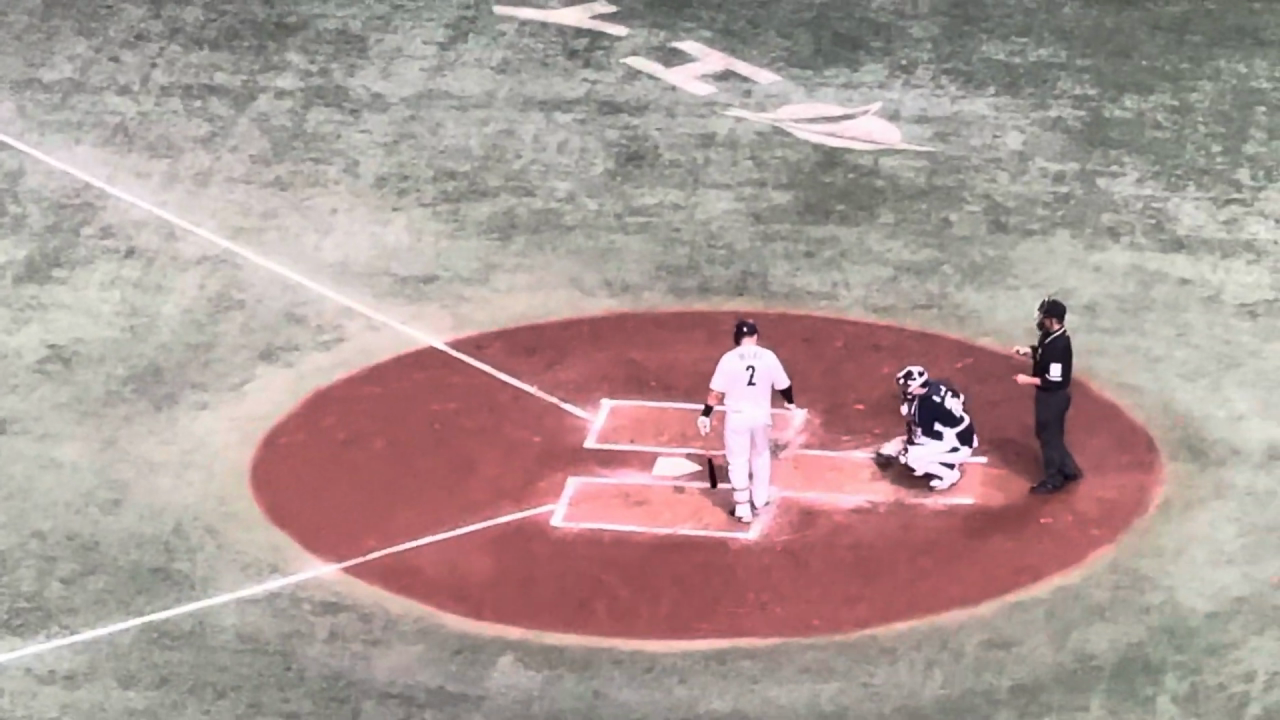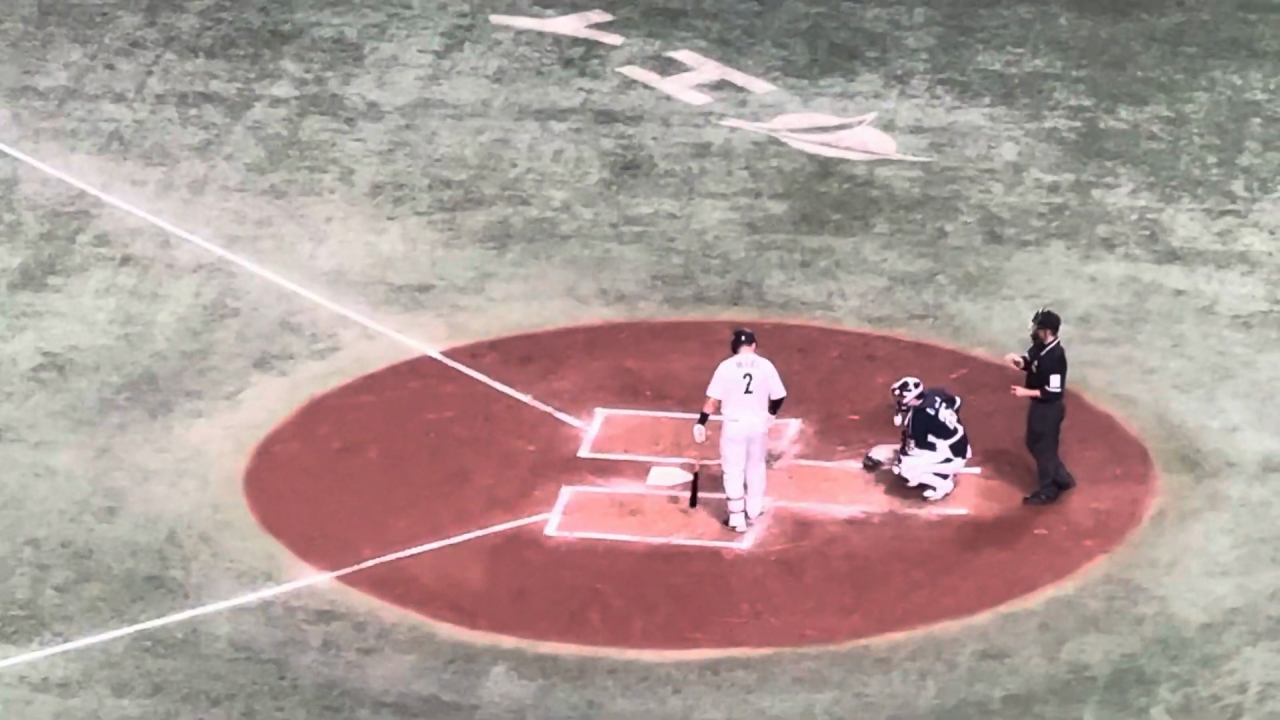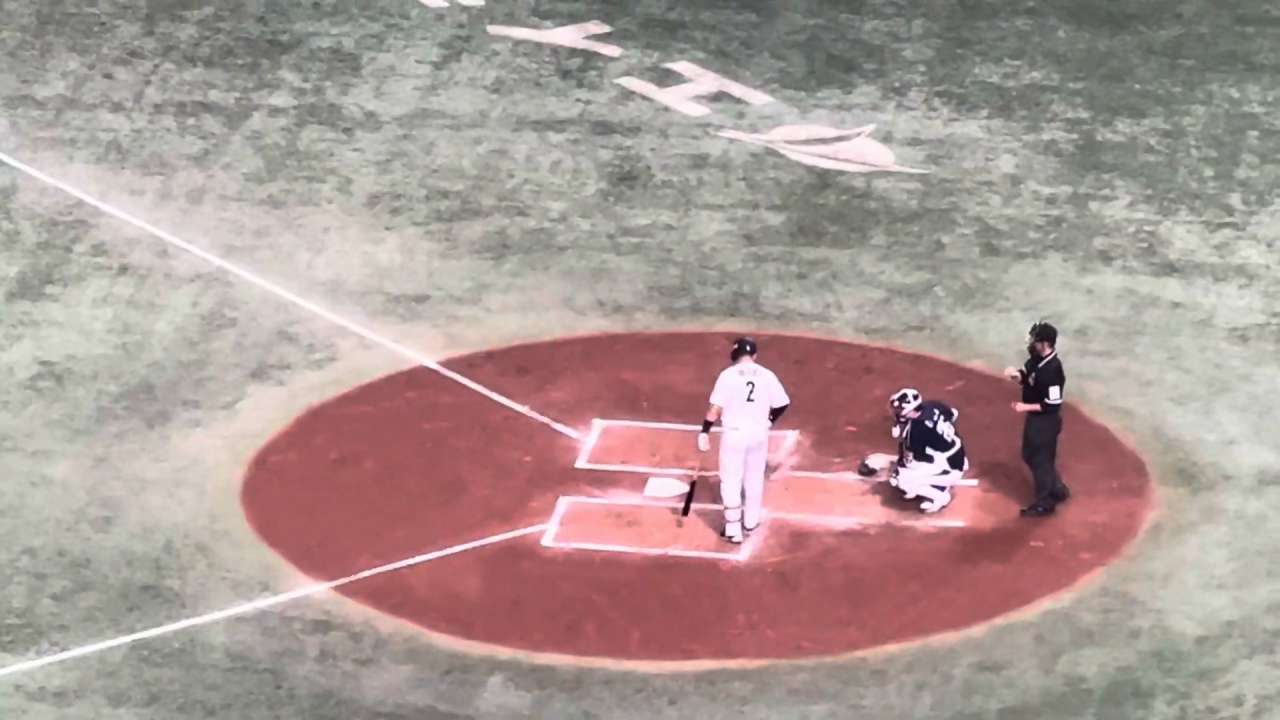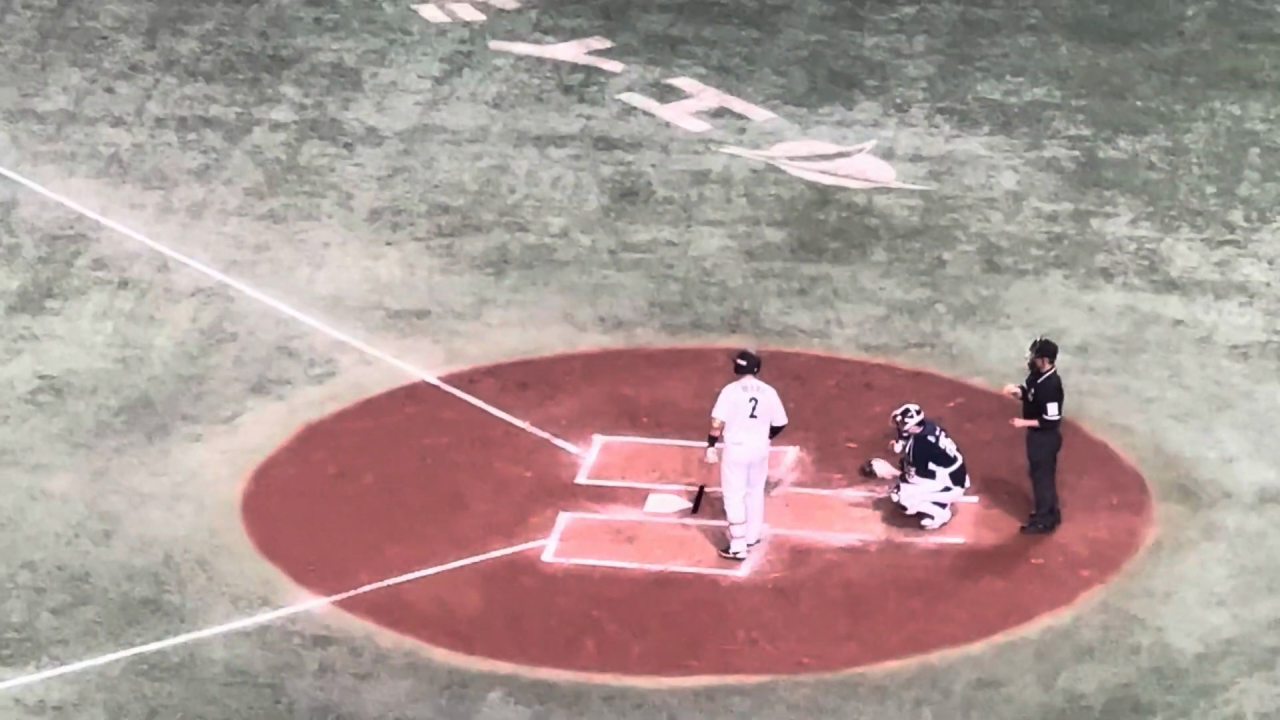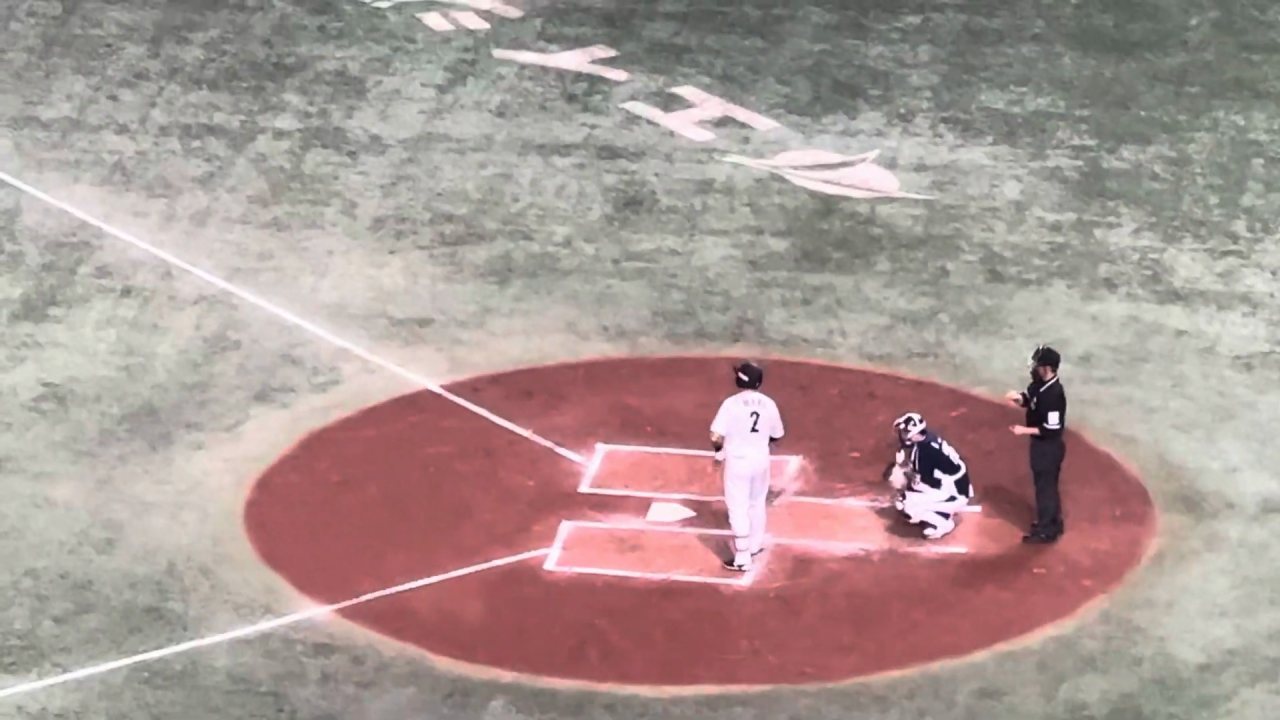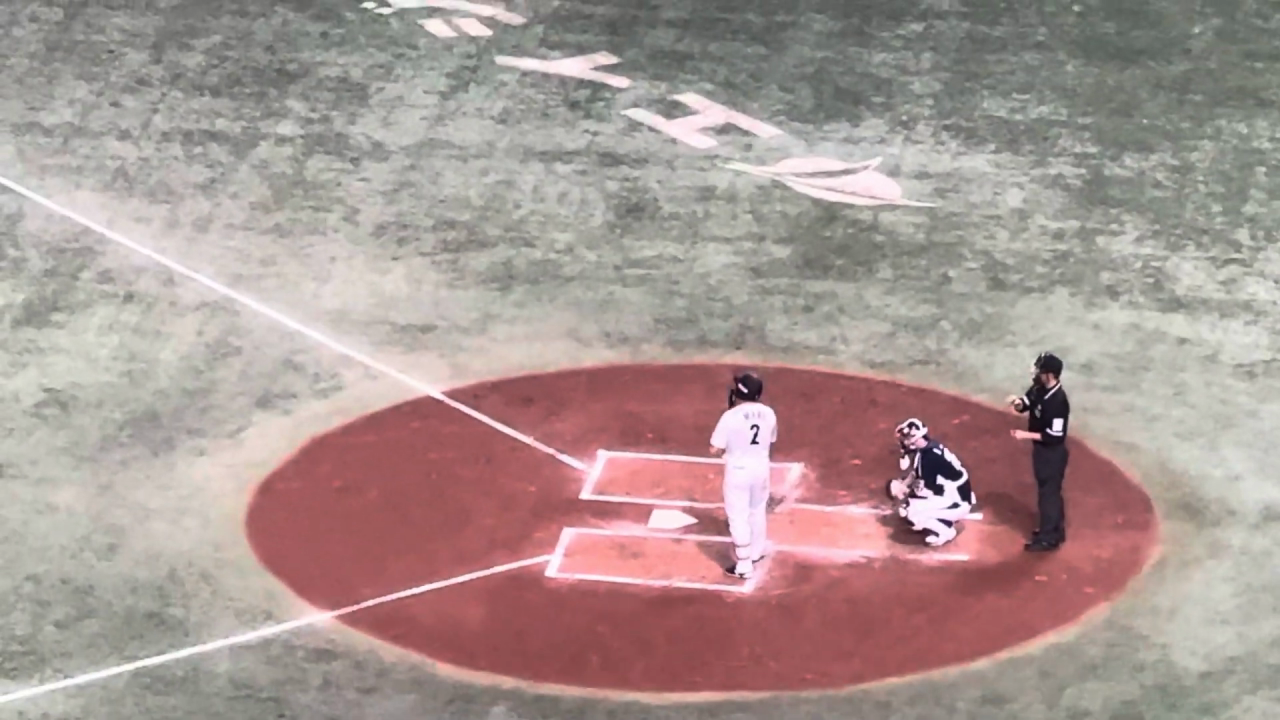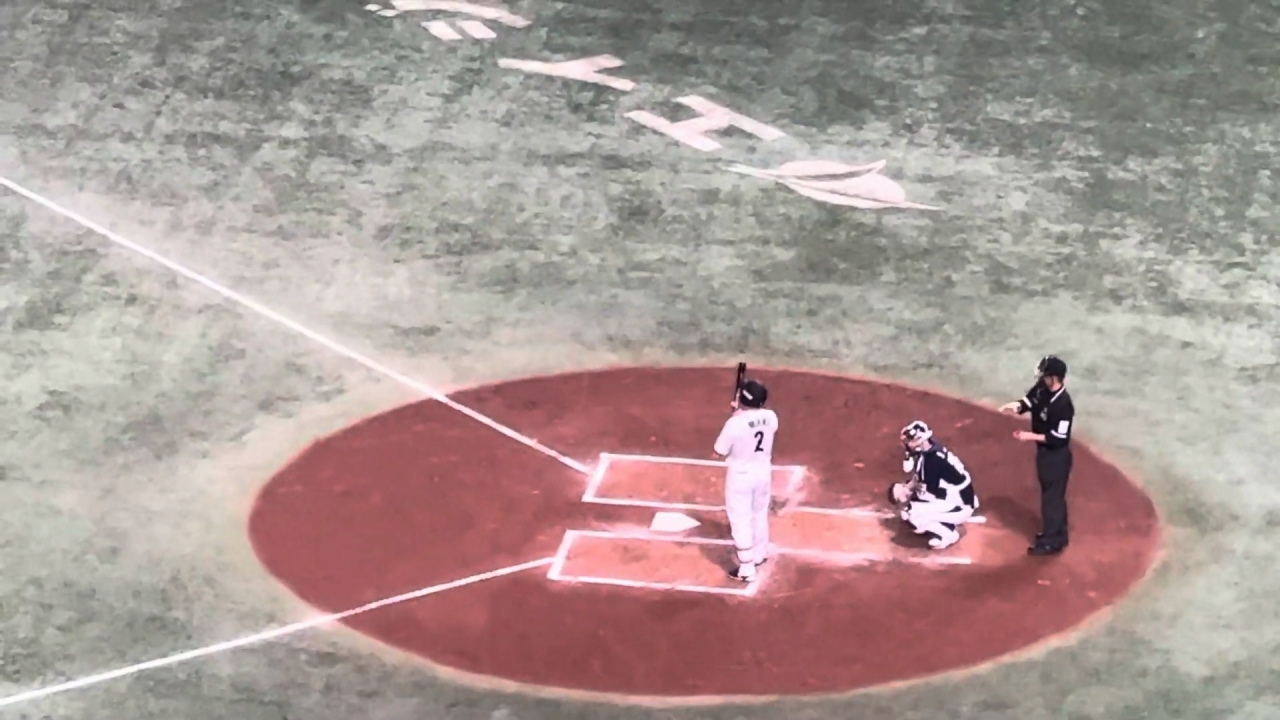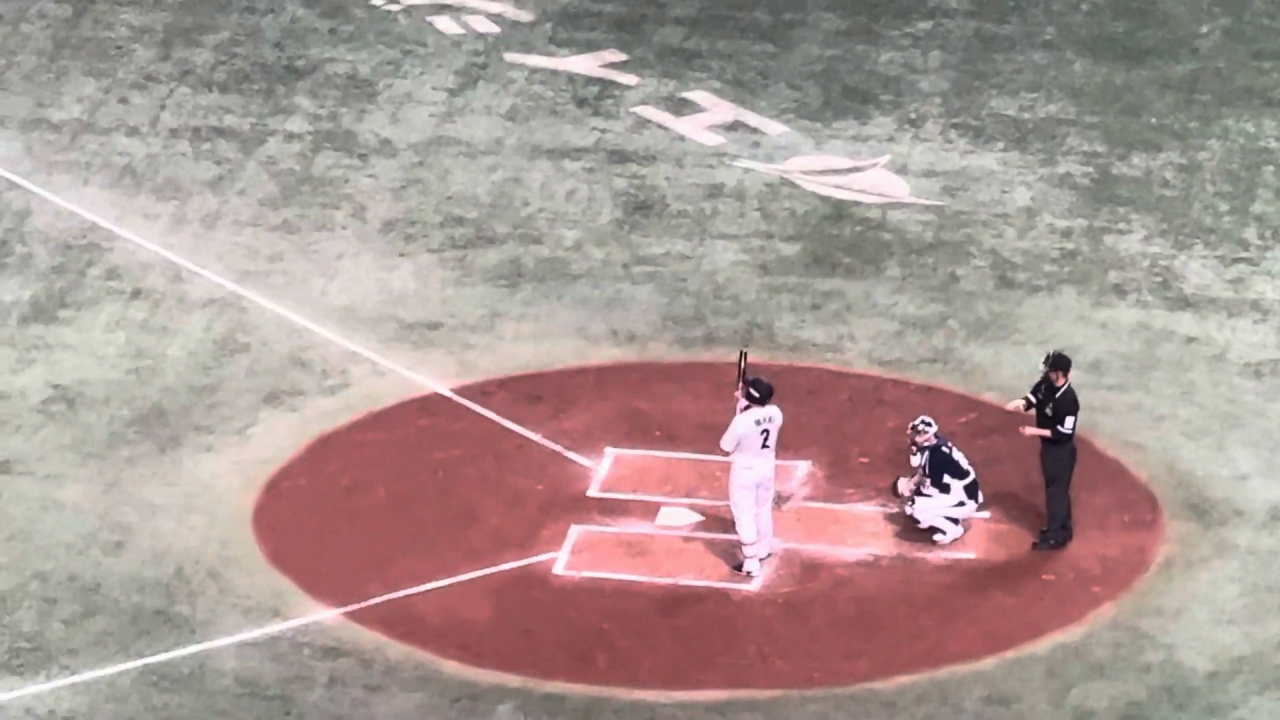
dt=0.2s
person 1, frame 1
left shoulder: (729, 358)
right shoulder: (769, 356)
left elbow: (716, 392)
right elbow: (783, 385)
left wrist: (705, 415)
right wrist: (790, 403)
left hip: (737, 417)
right hip: (762, 415)
left knee: (738, 462)
right knee: (761, 456)
left ankle: (743, 510)
right ankle: (759, 500)
person 1, frame 2
left shoulder: (726, 366)
right shoulder: (766, 366)
left elbow: (713, 400)
right elbow: (779, 396)
left wrist: (701, 423)
right wrist: (771, 414)
left hip: (733, 425)
right hip: (758, 424)
left knee: (733, 472)
right knee: (756, 466)
left ankle: (737, 519)
right ankle: (753, 510)
person 1, frame 3
left shoulder: (728, 375)
right shoulder: (767, 375)
left elbow: (715, 408)
right elbow: (782, 403)
left wrist: (704, 432)
right wrist: (769, 420)
left hip: (734, 434)
right hip: (758, 433)
left knee: (731, 481)
right knee: (755, 478)
left ankle: (733, 530)
right ankle: (751, 522)
person 1, frame 4
left shoulder: (731, 390)
right shoulder: (769, 391)
left elbow: (717, 423)
right elbow: (781, 423)
left wrist: (711, 446)
left hip: (736, 449)
right hip: (759, 449)
left knee: (734, 497)
right knee: (755, 493)
left ankle: (737, 546)
right ankle: (751, 537)
person 1, frame 5
left shoulder: (731, 404)
right shoulder: (769, 404)
left elbow: (716, 436)
right elbow: (777, 436)
left wrist: (719, 450)
left hip: (738, 462)
right hip: (761, 460)
left knee: (738, 510)
right knee: (757, 504)
left ankle: (742, 559)
right ankle: (754, 546)
person 1, frame 6
left shoulder: (731, 416)
right shoulder: (769, 414)
left elbow: (715, 449)
left wrist: (728, 448)
left hip: (737, 472)
right hip: (761, 469)
left knee: (738, 518)
right knee: (757, 512)
left ankle: (744, 566)
right ankle: (755, 553)
person 1, frame 7
left shoulder: (735, 423)
right shoulder: (771, 418)
left elbow: (719, 453)
right wrist: (742, 413)
left hip: (740, 476)
right hip: (763, 474)
left knee: (740, 522)
right knee: (759, 515)
left ankle: (746, 569)
right ankle: (758, 556)
person 1, frame 8
left shoulder: (741, 420)
right shoulder: (776, 414)
left elbow: (725, 449)
right wrist: (746, 405)
left hip: (744, 472)
right hip: (766, 469)
left knee: (744, 517)
right knee: (763, 511)
left ankle: (751, 564)
right ankle: (763, 550)
person 2, frame 1
left shoulder: (1057, 346)
right shoulder: (1051, 335)
left elbow: (1053, 380)
right elbow: (1041, 352)
left wrist: (1028, 380)
right wrist: (1027, 351)
left hip: (1053, 397)
right hip: (1050, 396)
left knee: (1050, 438)
right knee: (1046, 434)
left ankle: (1053, 480)
right ankle: (1069, 470)
person 2, frame 2
left shoulder: (1054, 357)
right shoulder: (1040, 345)
left elbow: (1053, 392)
right elbow: (1028, 362)
left wrist: (1026, 392)
right wrist: (1018, 360)
left hip: (1048, 409)
right hip: (1040, 406)
left knee: (1045, 449)
right knee: (1034, 443)
left ankle: (1047, 491)
right ankle: (1061, 479)
person 2, frame 3
left shoulder: (1051, 369)
right shoulder: (1037, 358)
left elbow: (1053, 404)
right elbow: (1025, 376)
left wrist: (1025, 407)
right wrist: (1016, 374)
left hip: (1045, 421)
right hip: (1034, 418)
left knee: (1042, 461)
right knee: (1030, 456)
left ankle: (1044, 503)
right ankle: (1056, 490)
person 2, frame 4
left shoulder: (1050, 385)
right shoulder: (1037, 374)
left elbow: (1052, 420)
right elbow: (1027, 394)
left wrist: (1024, 423)
right wrist: (1016, 391)
left hip: (1045, 437)
right hip: (1036, 434)
left knee: (1042, 477)
right knee: (1038, 475)
left ankle: (1044, 520)
right ankle: (1049, 512)
person 2, frame 5
left shoulder: (1052, 394)
right shoulder: (1039, 382)
left elbow: (1052, 429)
right elbow: (1028, 400)
left wrist: (1024, 430)
right wrist: (1018, 397)
left hip: (1049, 446)
right hip: (1040, 443)
left knee: (1045, 487)
right knee: (1044, 485)
left ankle: (1046, 530)
right ankle: (1053, 523)
person 2, frame 6
left shoulder: (1057, 401)
right shoulder: (1039, 388)
left elbow: (1054, 436)
right elbow: (1025, 405)
left wrist: (1026, 435)
right wrist: (1017, 402)
left hip: (1052, 453)
right hip: (1042, 449)
left knee: (1048, 494)
right knee: (1049, 491)
left ankle: (1048, 538)
right ankle: (1055, 530)
person 2, frame 7
left shoulder: (1062, 404)
right shoulder: (1041, 390)
left elbow: (1058, 438)
right elbow: (1026, 403)
left wrist: (1029, 436)
right wrist: (1016, 406)
left hip: (1056, 456)
right hip: (1045, 452)
left knee: (1052, 497)
right knee: (1052, 495)
left ankle: (1051, 542)
right ankle: (1058, 534)
person 2, frame 8
left shoulder: (1067, 399)
right shoulder: (1045, 385)
left elbow: (1063, 433)
right elbow: (1032, 399)
left wrist: (1035, 431)
right wrist: (1021, 403)
left hip: (1061, 451)
right hip: (1049, 447)
left knee: (1056, 492)
right knee: (1056, 490)
left ankle: (1055, 536)
right ankle: (1063, 529)
